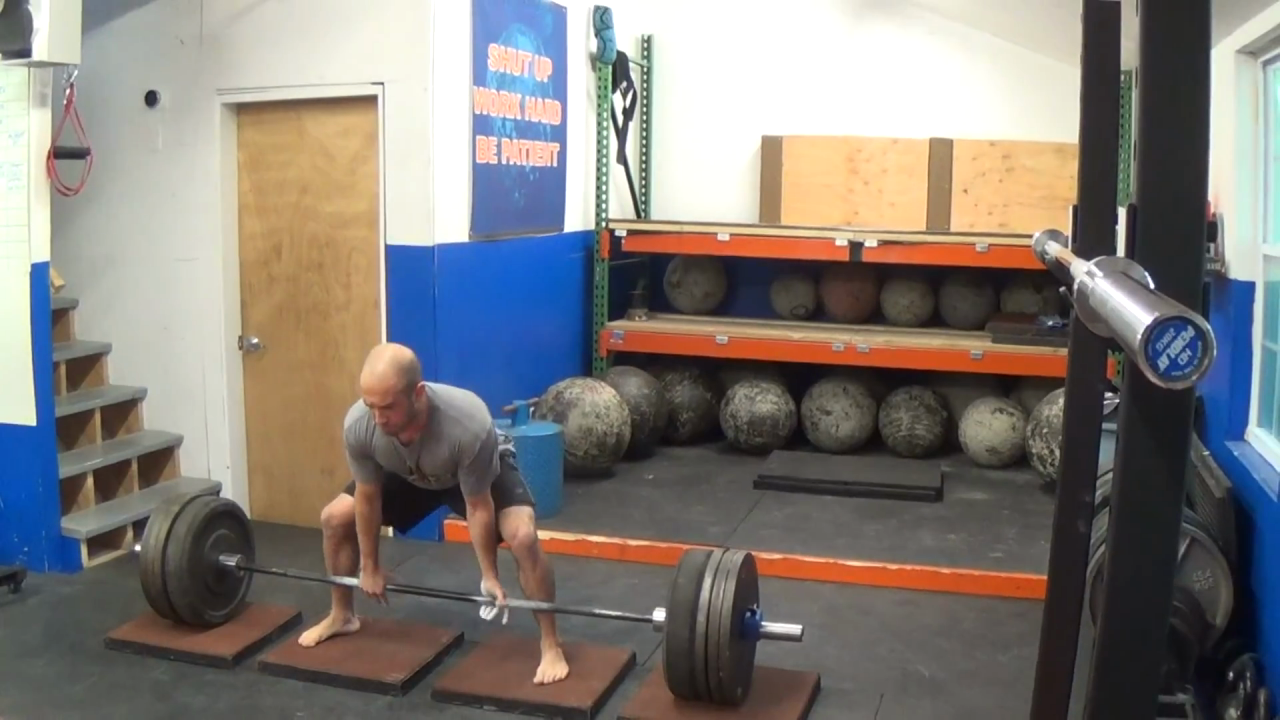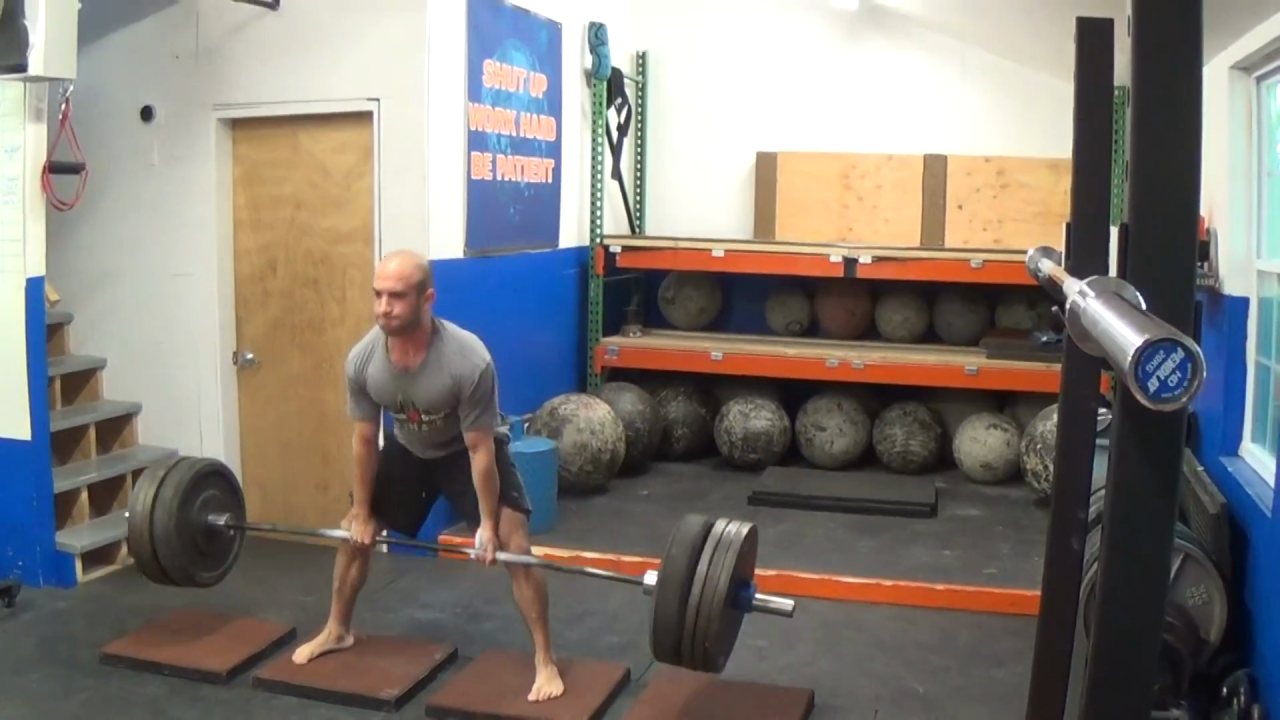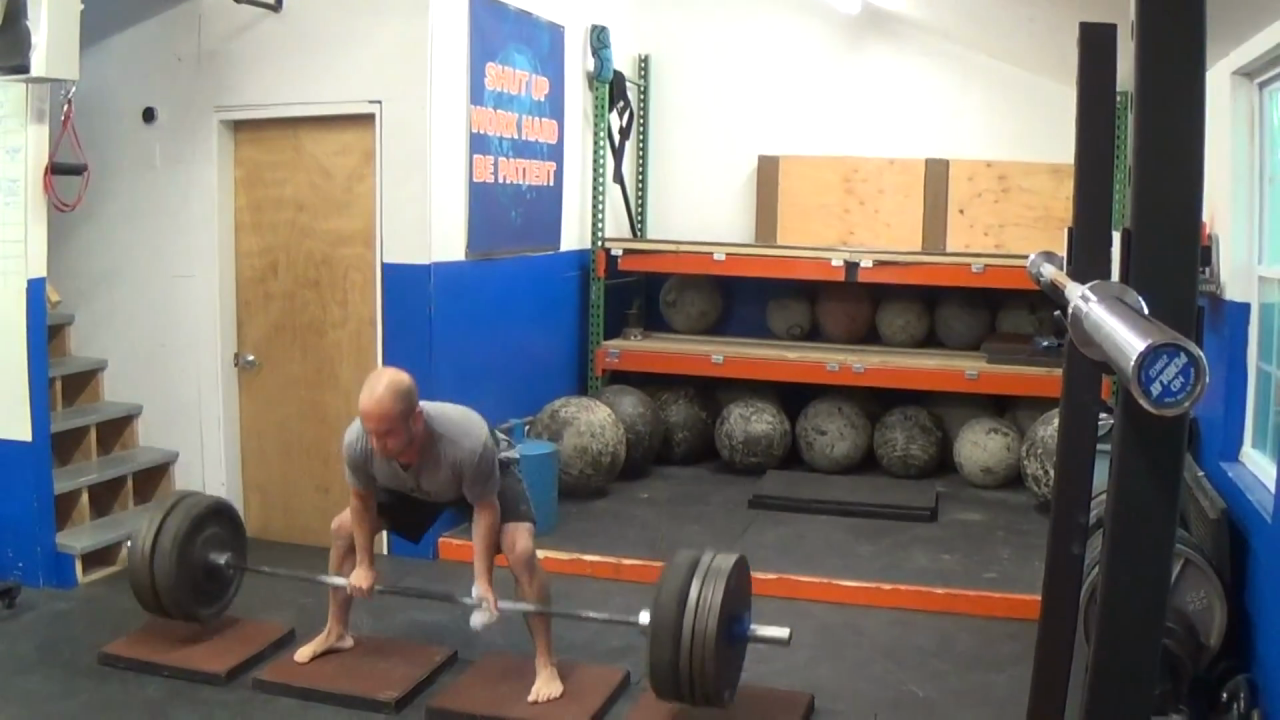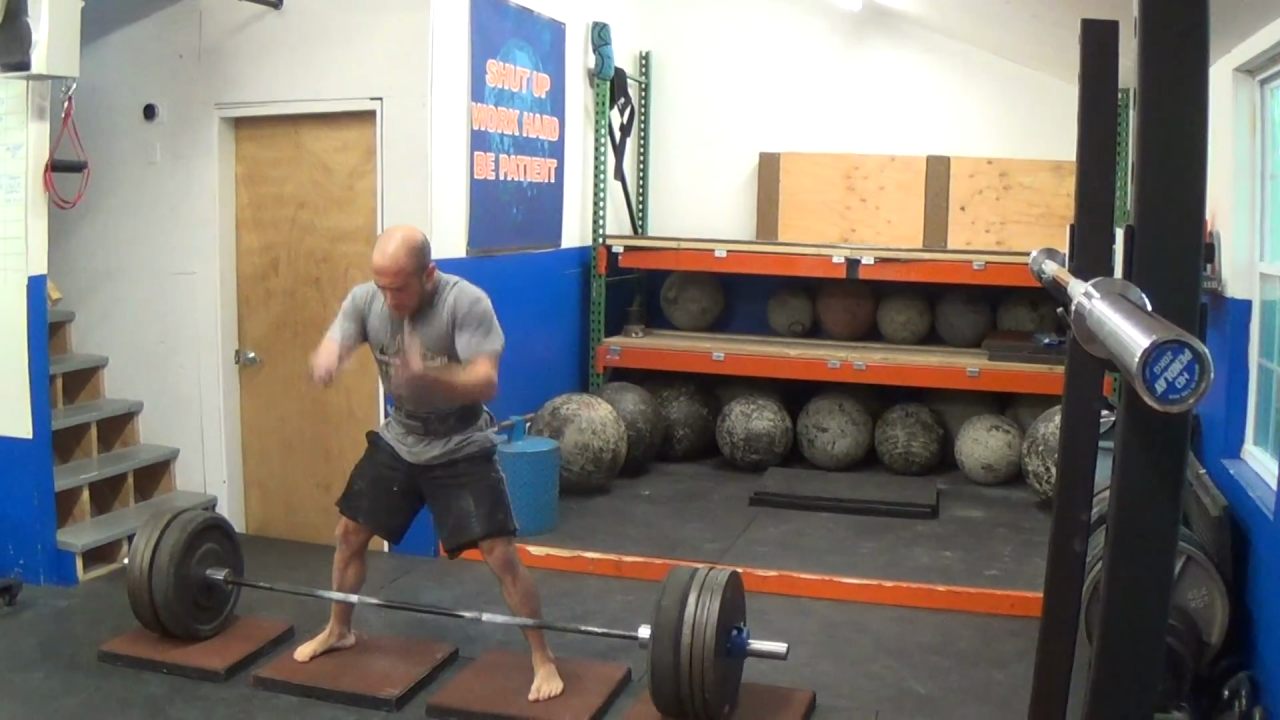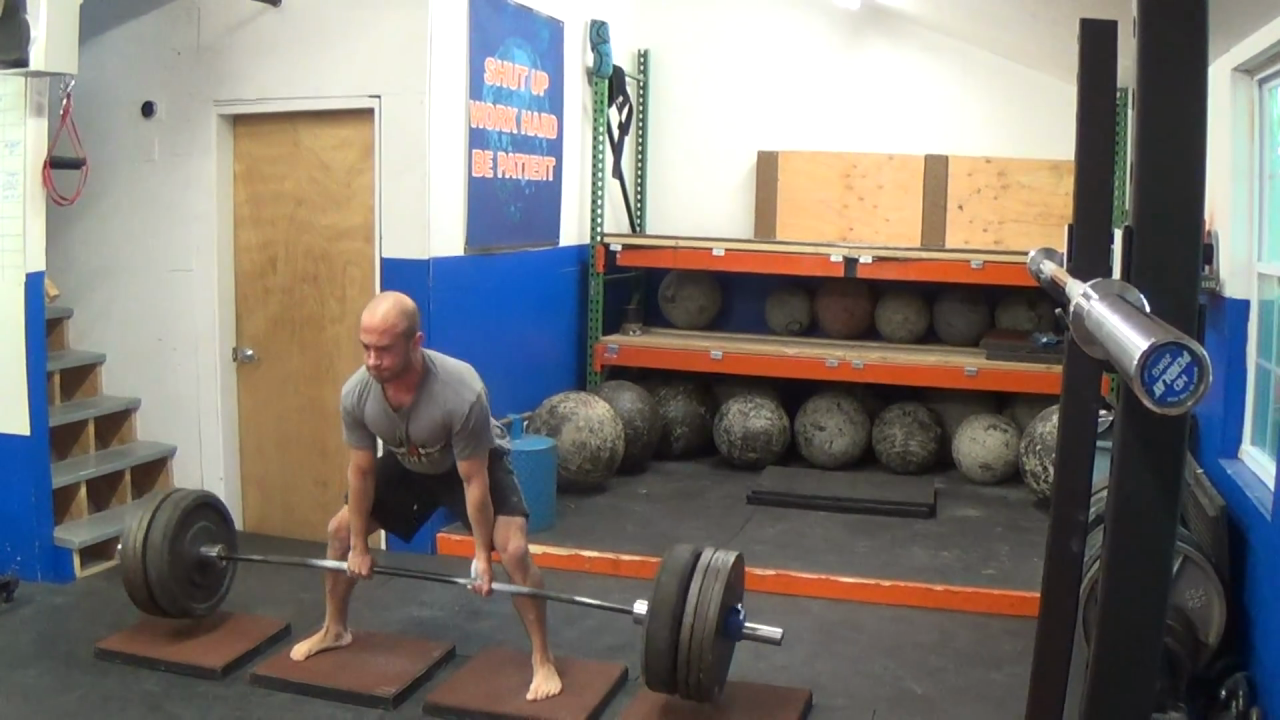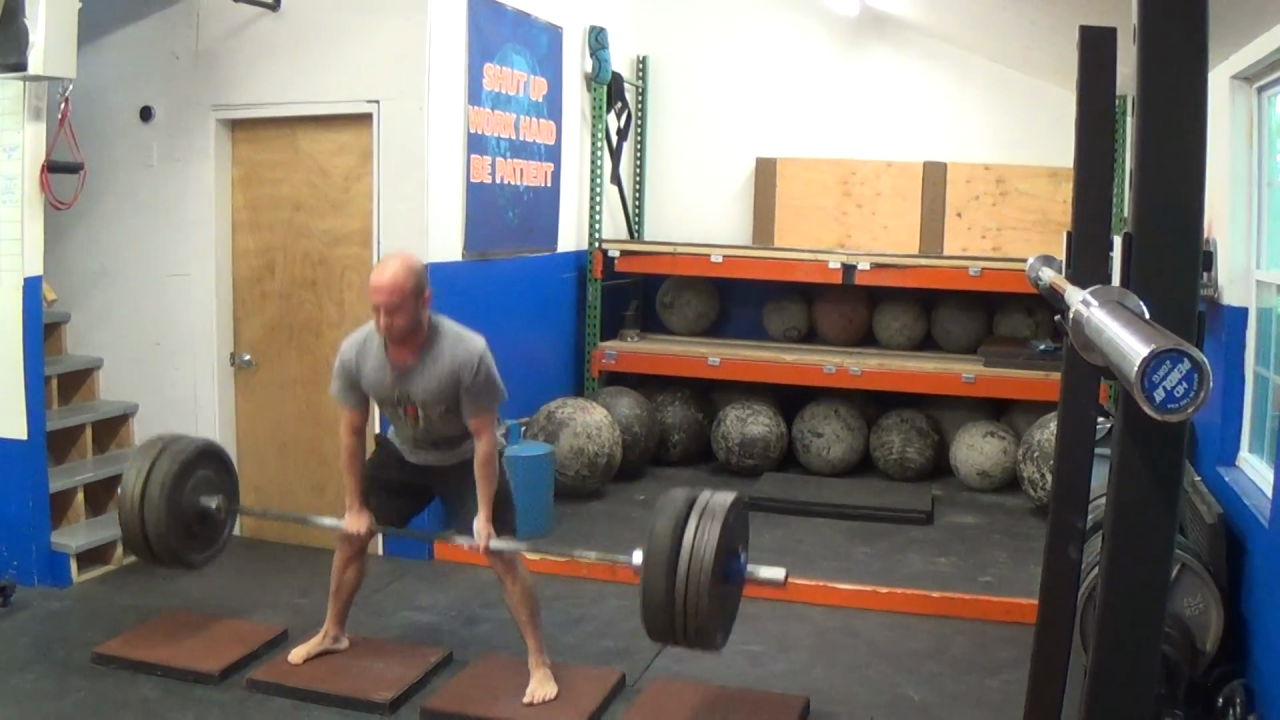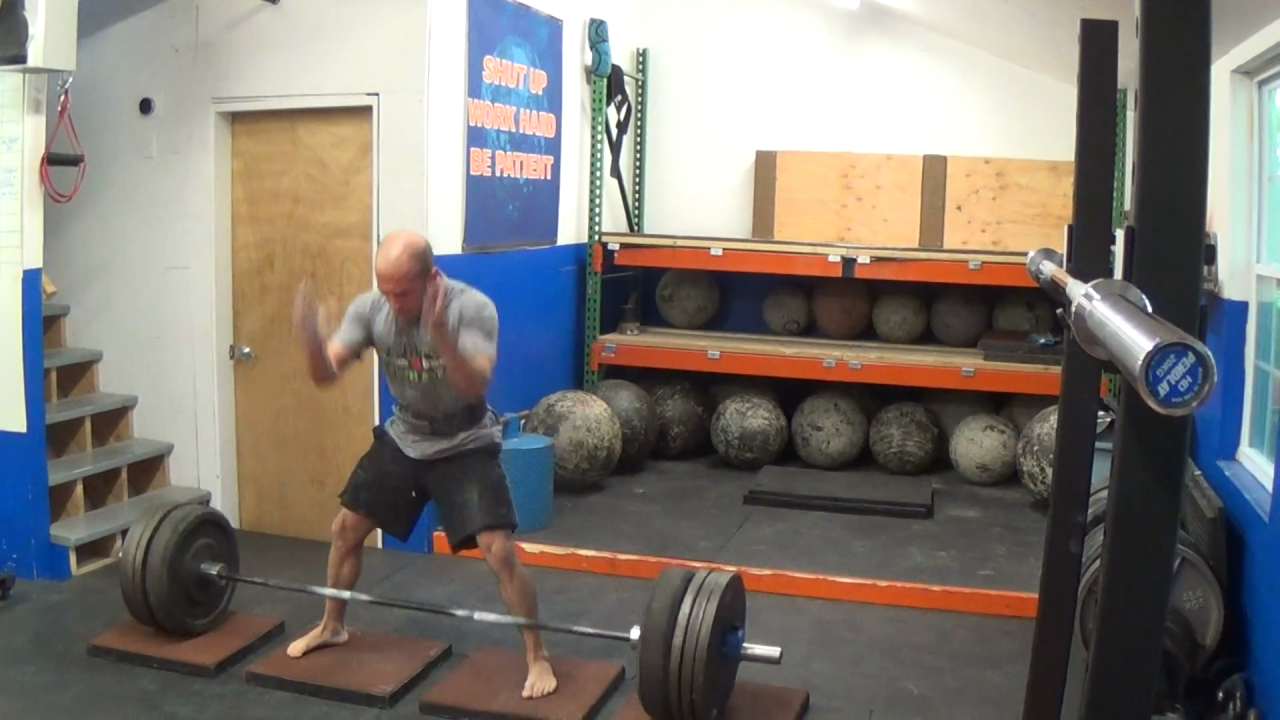
dt=0.7s
person 1, frame 1
left shoulder: (470, 424)
right shoulder: (358, 426)
left elbow: (478, 505)
right elbow: (368, 498)
left wrist: (489, 577)
right wrist: (370, 566)
left hip: (482, 470)
left knee: (522, 537)
right knee: (334, 520)
left ankle: (551, 646)
right ankle: (341, 616)
person 1, frame 2
left shoulder: (468, 361)
right shoulder: (362, 360)
left elbow: (479, 448)
right elbow: (365, 439)
left wrist: (488, 525)
right wrist: (361, 515)
left hip: (470, 448)
right hip: (408, 450)
left knee: (514, 548)
right knee: (353, 534)
left ankle: (545, 661)
right ankle: (336, 632)
person 1, frame 3
left shoulder: (468, 442)
right shoulder: (358, 442)
left elbow: (485, 509)
right elbow: (362, 499)
left wrist: (484, 581)
right wrist: (363, 566)
left hip: (488, 473)
left knee: (521, 551)
right knee: (343, 529)
left ankle: (545, 664)
right ankle: (335, 632)
person 1, frame 4
left shoulder: (466, 302)
right shoulder: (364, 300)
left elbow: (485, 381)
right elbow: (326, 353)
left wrist: (430, 374)
right wrist: (327, 357)
left hip: (462, 448)
right hip: (396, 441)
left knee: (501, 557)
right knee: (348, 536)
left ankle: (543, 661)
right ankle: (338, 631)
person 1, frame 5
left shoulder: (462, 393)
right shoulder: (356, 394)
left elbow: (473, 480)
right elbow: (361, 471)
left wrist: (482, 556)
right wrist: (359, 546)
left hip: (477, 461)
right hip: (407, 464)
left knee: (513, 551)
right knee: (340, 532)
left ankle: (542, 661)
right ankle: (334, 630)
person 1, frame 6
left shoulder: (467, 353)
right shoulder: (355, 352)
left elbow: (485, 437)
right elbow: (352, 432)
left wrist: (485, 515)
right wrist: (354, 505)
left hip: (461, 458)
right hip: (401, 454)
left knee: (503, 555)
right knee: (350, 538)
left ankle: (538, 664)
right ankle: (332, 634)
person 1, frame 7
left shoulder: (471, 305)
right shoulder: (370, 307)
left elbow: (477, 382)
right elbow: (326, 372)
left wrist: (440, 334)
right wrist: (311, 335)
left hip: (467, 444)
right hip: (402, 439)
left knee: (499, 551)
right knee: (345, 530)
left ankle: (537, 657)
right ankle: (331, 628)
